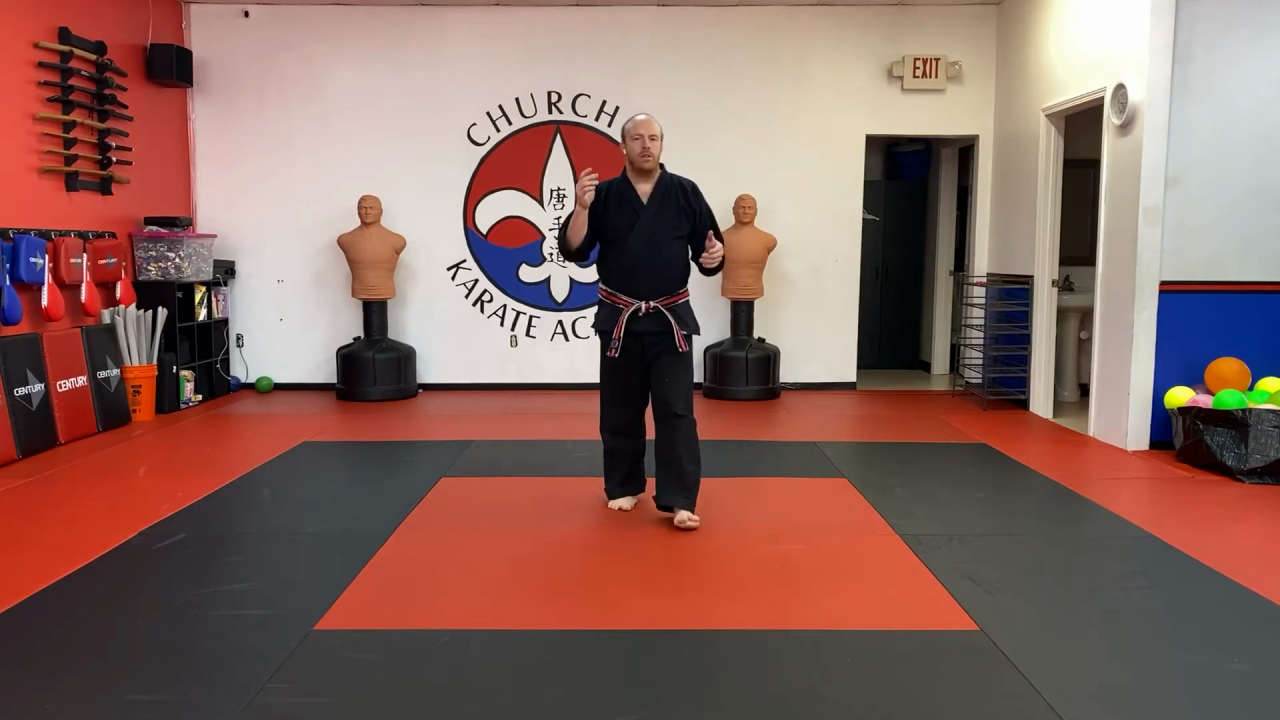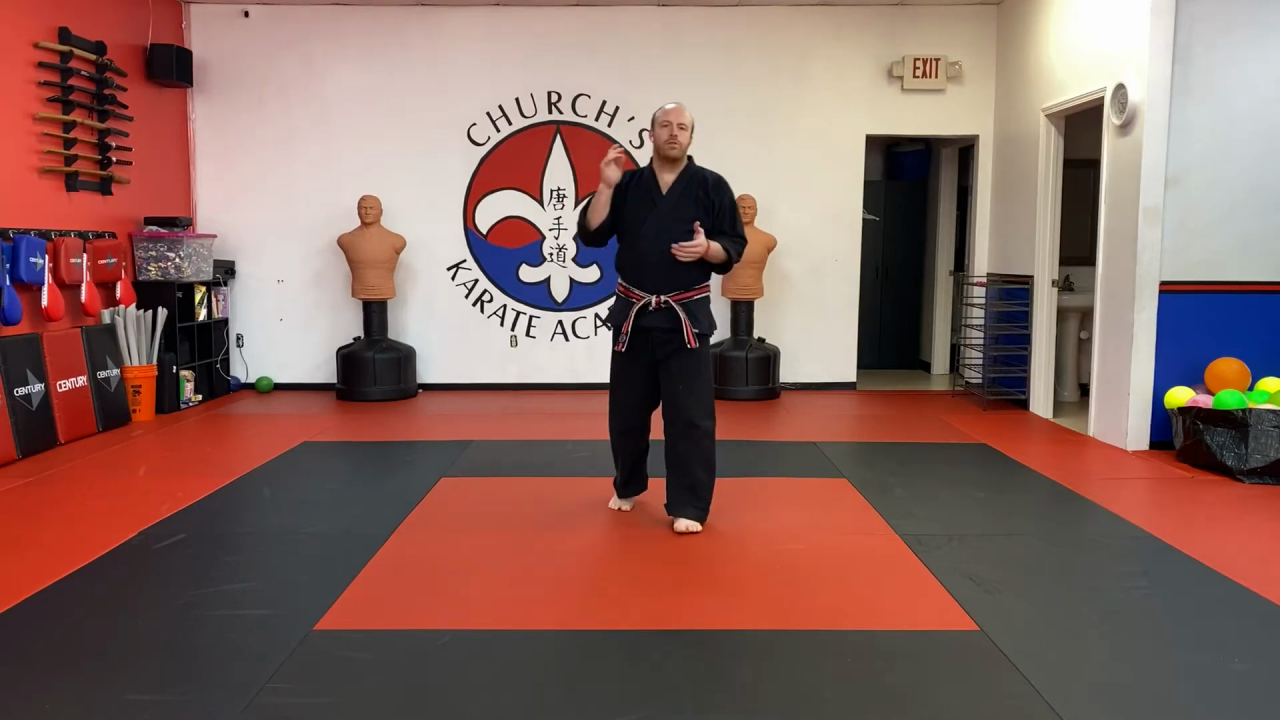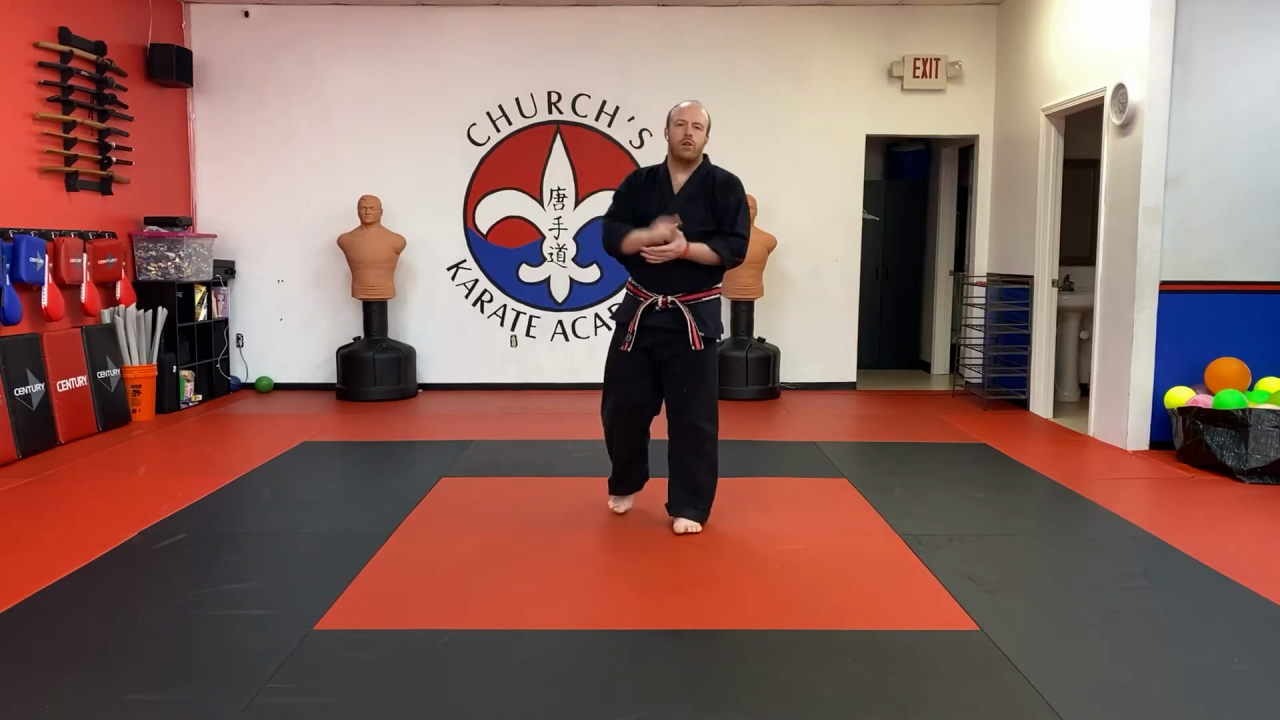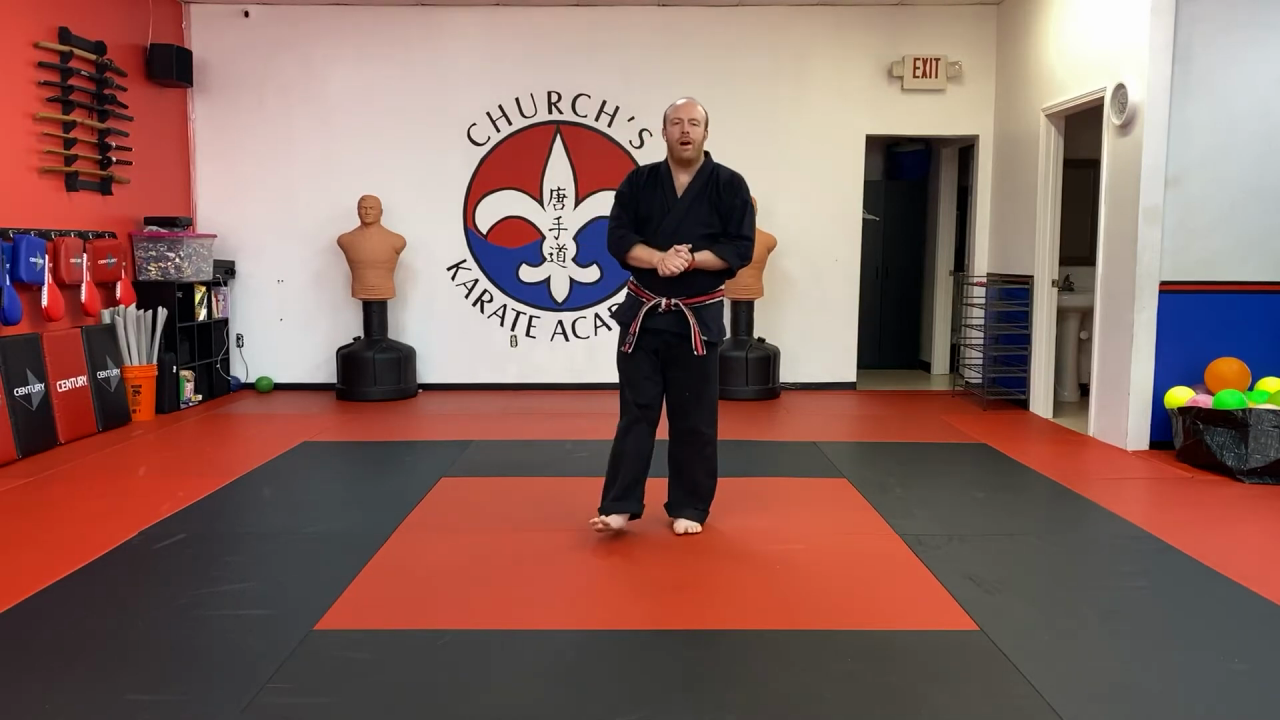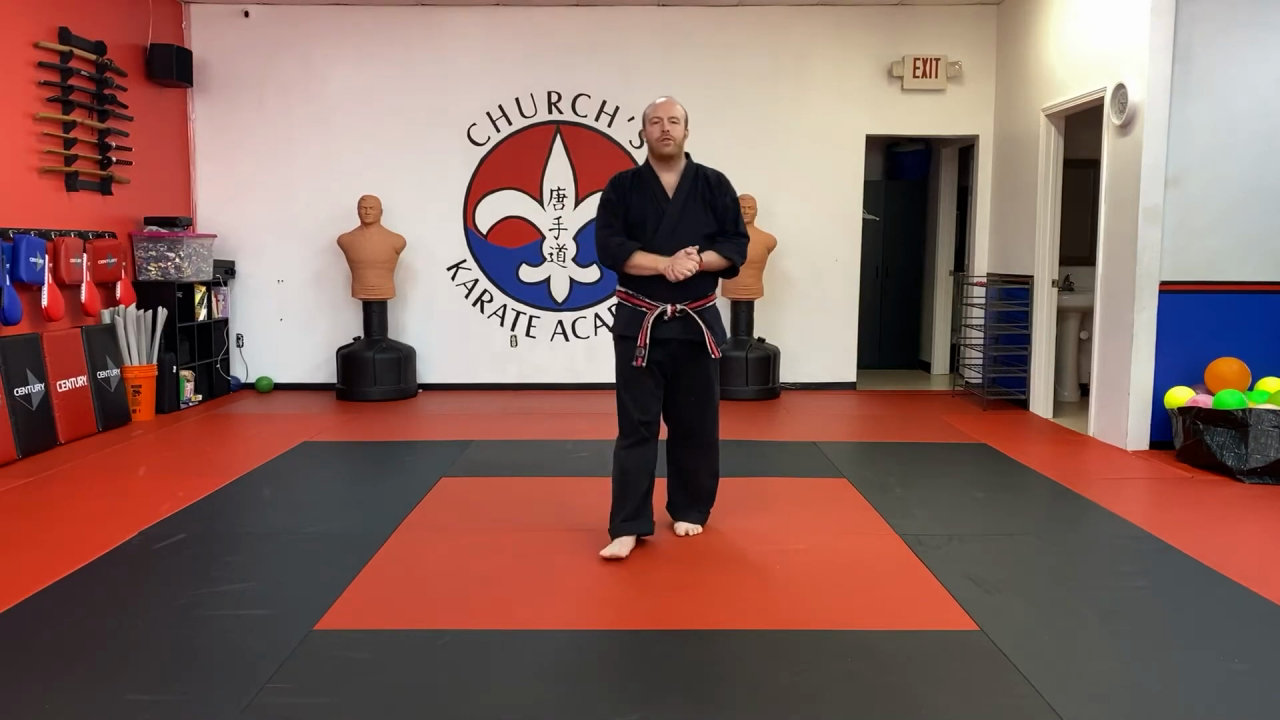
dt=0.3s
person 1, frame 1
left shoulder: (685, 192)
right shoulder: (603, 195)
left elbow: (707, 246)
right elbow: (573, 251)
left wrist: (712, 256)
right wrist: (582, 208)
left hip: (671, 318)
right hip: (620, 317)
left knee: (676, 409)
right knee: (620, 408)
left ankle: (679, 501)
right ankle: (624, 486)
person 1, frame 2
left shoulder: (711, 186)
right shoulder: (627, 183)
left elbow: (734, 245)
right elbow: (591, 234)
left wrist: (707, 247)
right wrist: (606, 187)
left hip: (686, 315)
right hip: (633, 312)
left knee: (690, 413)
right knee: (628, 408)
left ankle: (688, 506)
right ankle: (629, 485)
person 1, frame 3
left shoulder: (725, 185)
right shoulder: (640, 184)
left elbow: (733, 248)
right elbow: (613, 237)
left wrist: (684, 249)
right wrist: (648, 236)
left hip: (694, 315)
right hip: (640, 312)
left knee: (693, 416)
right knee: (625, 405)
left ankle: (689, 506)
right ankle: (626, 484)
person 1, frame 4
left shoulder: (729, 185)
right shoulder: (638, 182)
left elbow: (740, 248)
right elbow: (618, 239)
left wrist: (690, 259)
right wrist: (660, 259)
left hip: (698, 317)
right hip: (643, 314)
left knee: (695, 419)
right knee: (636, 411)
left ankle: (688, 508)
right ankle: (619, 506)
person 1, frame 5
left shoulder: (714, 185)
right shoulder: (622, 187)
left elbow: (736, 247)
right elbow: (610, 248)
left wrist: (697, 262)
right wrist: (666, 263)
left hip: (696, 323)
right hip: (640, 323)
left knee: (696, 423)
right knee: (636, 425)
left ankle: (690, 509)
right ankle: (628, 526)
